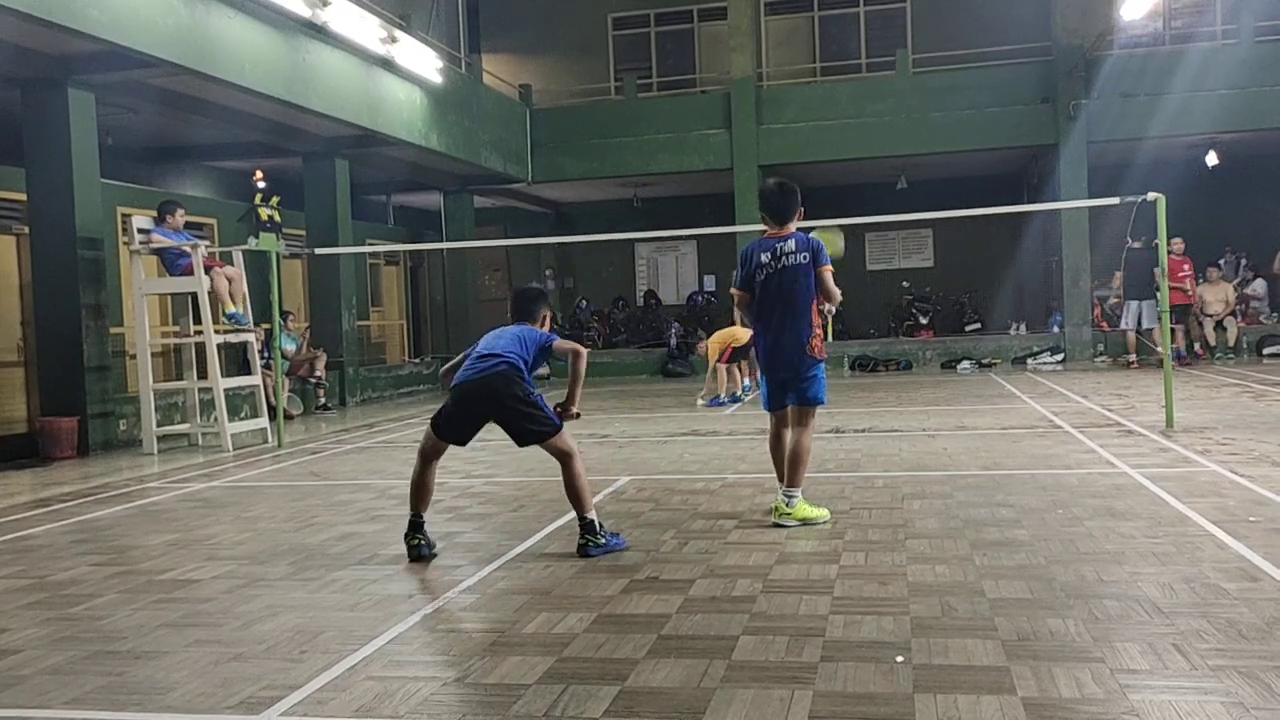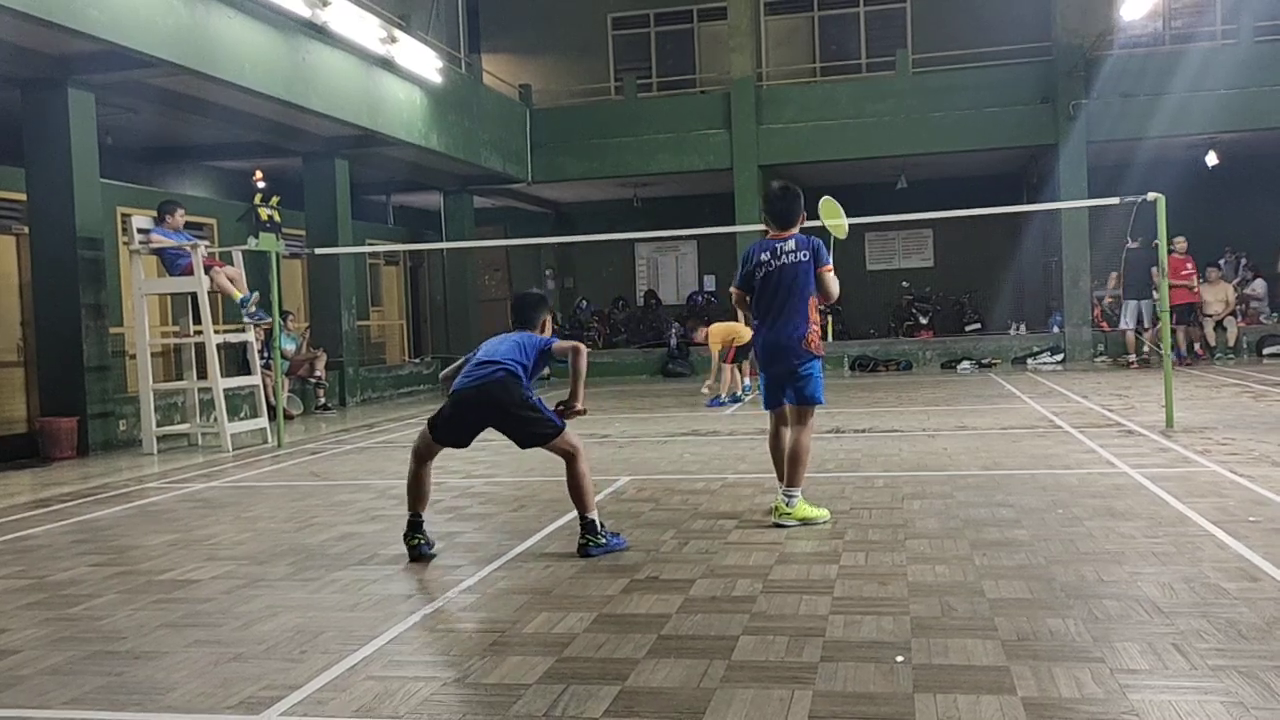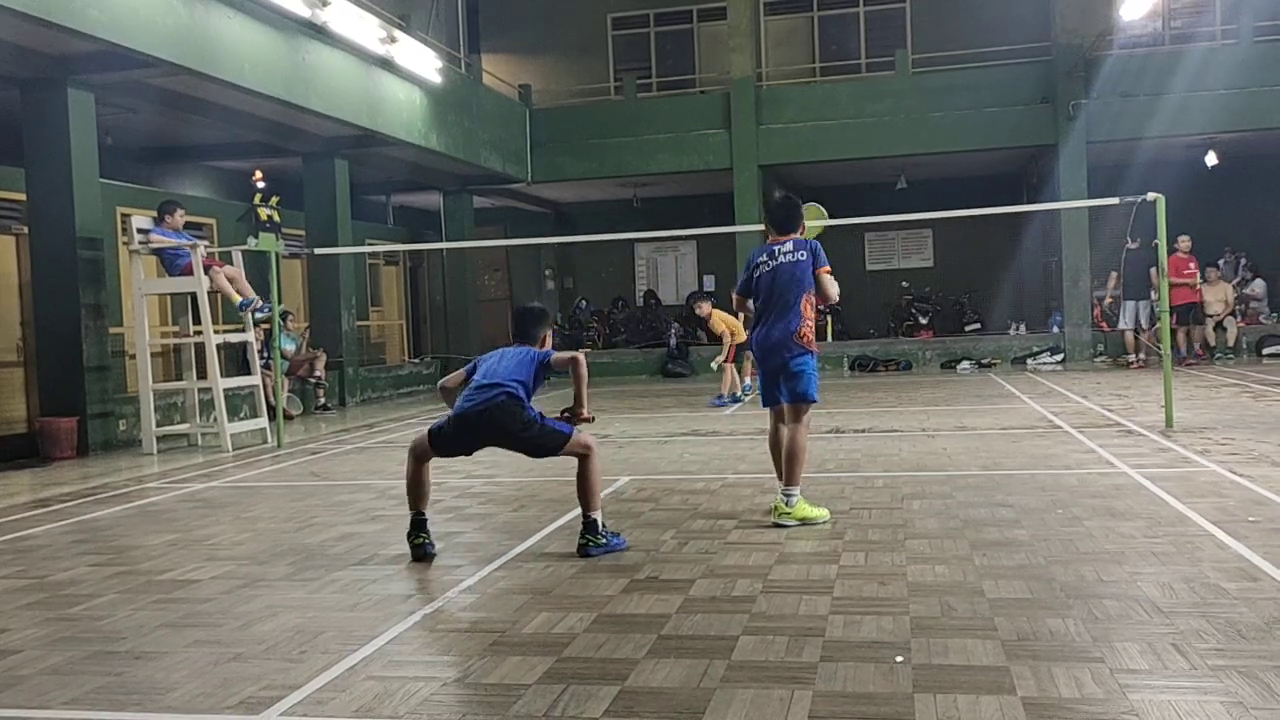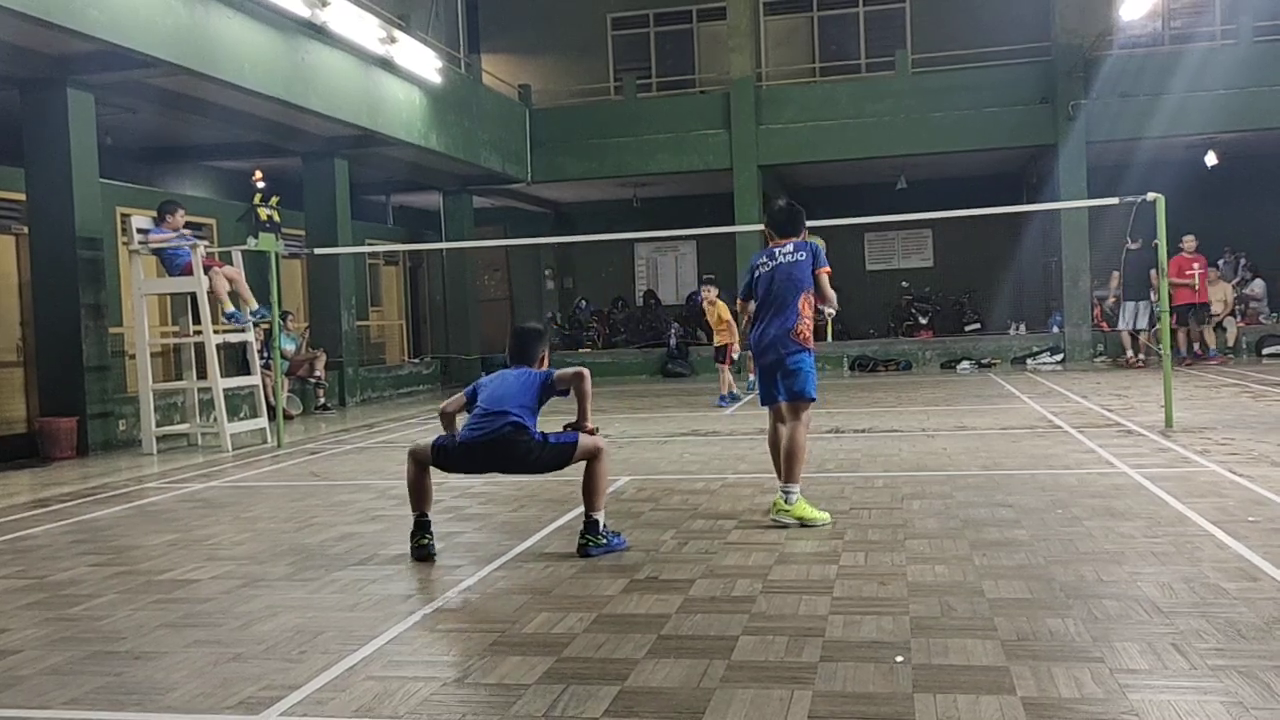
dt=0.2s
person 1, frame 1
left shoulder: (751, 252)
right shoulder: (812, 245)
left elbow: (742, 304)
right elbow: (830, 294)
right wrist: (834, 300)
left hip: (769, 350)
right hip: (805, 347)
left knee: (779, 422)
right knee: (802, 422)
left ankle: (785, 496)
right ankle: (791, 503)
person 1, frame 2
left shoulder: (754, 252)
right shoulder: (813, 246)
left elbow: (738, 300)
right elbow: (830, 294)
right wrist: (835, 282)
left hip: (767, 346)
right hip: (802, 344)
left knee: (779, 420)
right knee: (801, 421)
left ankle: (785, 495)
right ankle: (791, 503)
person 1, frame 3
left shoulder: (756, 257)
right shoulder: (811, 248)
left elbow: (739, 304)
right elbow: (828, 295)
right wrist: (834, 287)
left hip: (763, 344)
right hip: (796, 341)
left knee: (778, 418)
right knee: (798, 418)
left ankle: (785, 495)
right ankle: (790, 503)
person 1, frame 4
left shoulder: (759, 261)
right shoulder: (811, 249)
left elbow: (743, 307)
right elbow: (825, 296)
right wrist: (832, 301)
left hip: (763, 344)
right hip: (794, 340)
left knee: (778, 417)
right knee: (798, 417)
left ankle: (785, 494)
right ankle: (789, 499)
person 2, frame 1
left shoulder: (491, 335)
right shoulder: (542, 337)
left elbow: (446, 373)
right elbow: (578, 352)
right wrist: (571, 402)
left hip: (465, 388)
right hip: (506, 385)
left knee: (427, 454)
right knee: (568, 453)
left ankle: (416, 535)
right ankle: (592, 533)
person 2, frame 2
left shoulder: (491, 342)
right shoulder: (541, 342)
left elbow: (445, 377)
right elbow: (578, 349)
right wrist: (575, 400)
left hip: (463, 395)
right hip: (506, 392)
left knee: (421, 453)
right knee: (573, 450)
left ankle: (415, 535)
right ankle: (592, 533)
person 2, frame 3
left shoulder: (488, 357)
right shoulder: (540, 355)
left elbow: (445, 386)
right elbow: (576, 359)
right wrist: (580, 407)
left hip: (466, 416)
right hip: (509, 414)
left knee: (417, 452)
right knee: (587, 448)
left ankle: (418, 534)
right ankle: (593, 532)
person 2, frame 4
left shoulder: (487, 380)
right shoulder: (542, 376)
left elbow: (446, 410)
right elbow: (581, 374)
left wrist: (457, 440)
right wrist: (584, 421)
left hip: (472, 448)
right hip: (517, 444)
left knee: (416, 455)
right knee: (597, 448)
left ankle: (422, 536)
right ankle: (594, 534)
